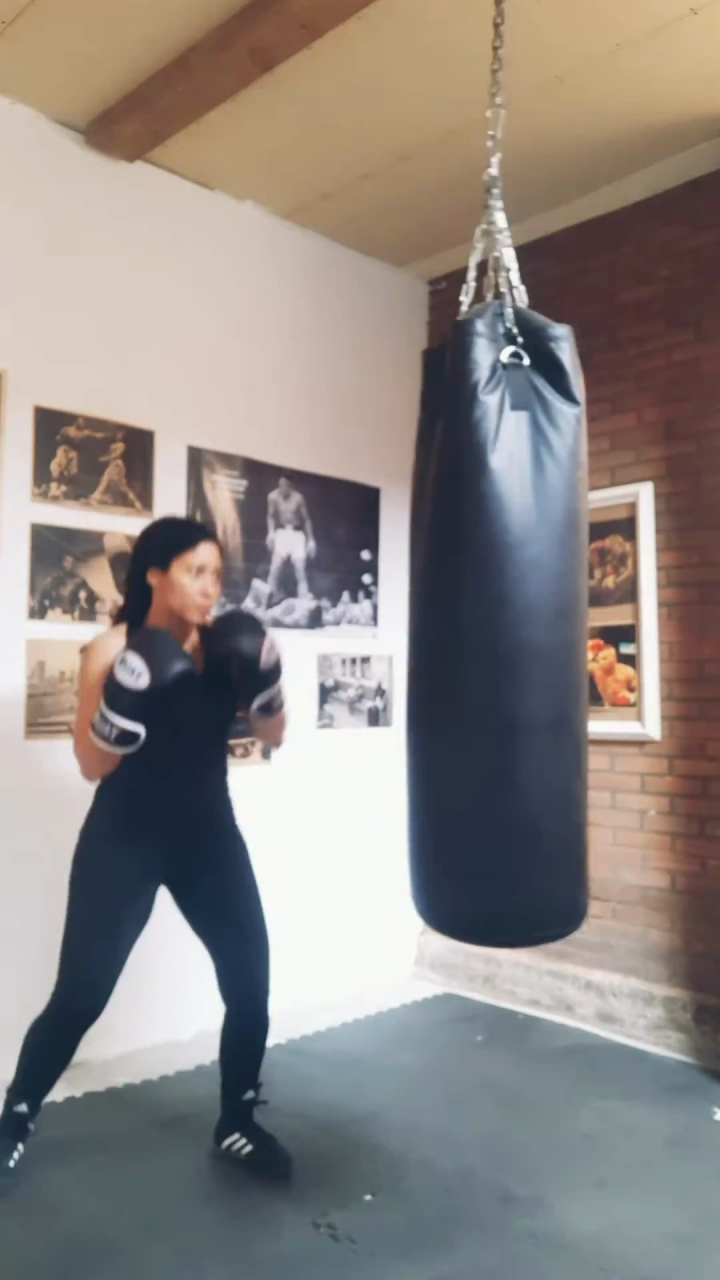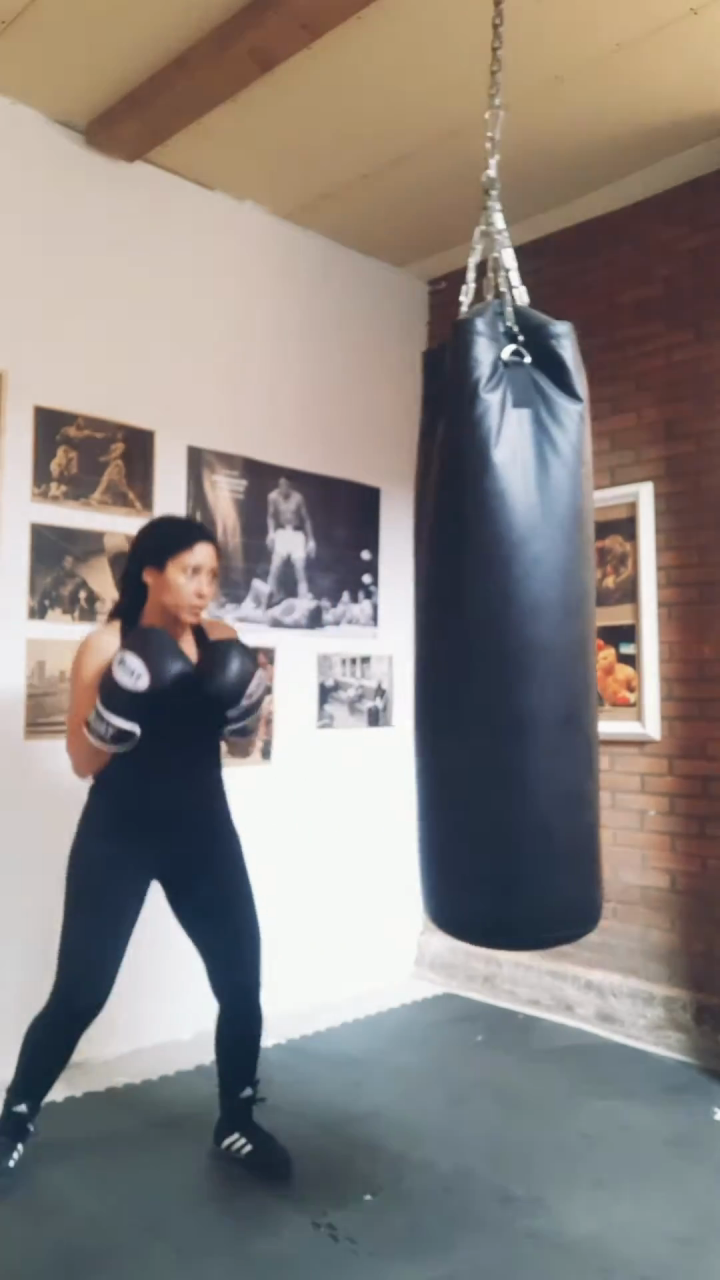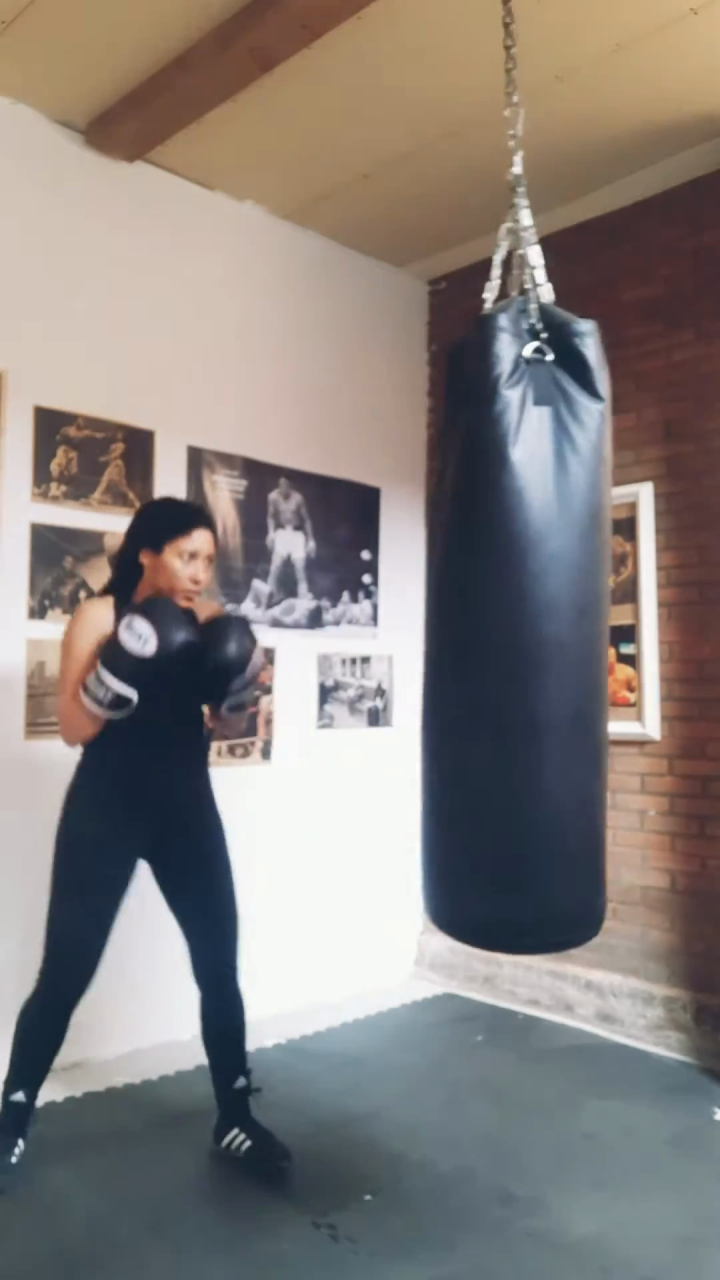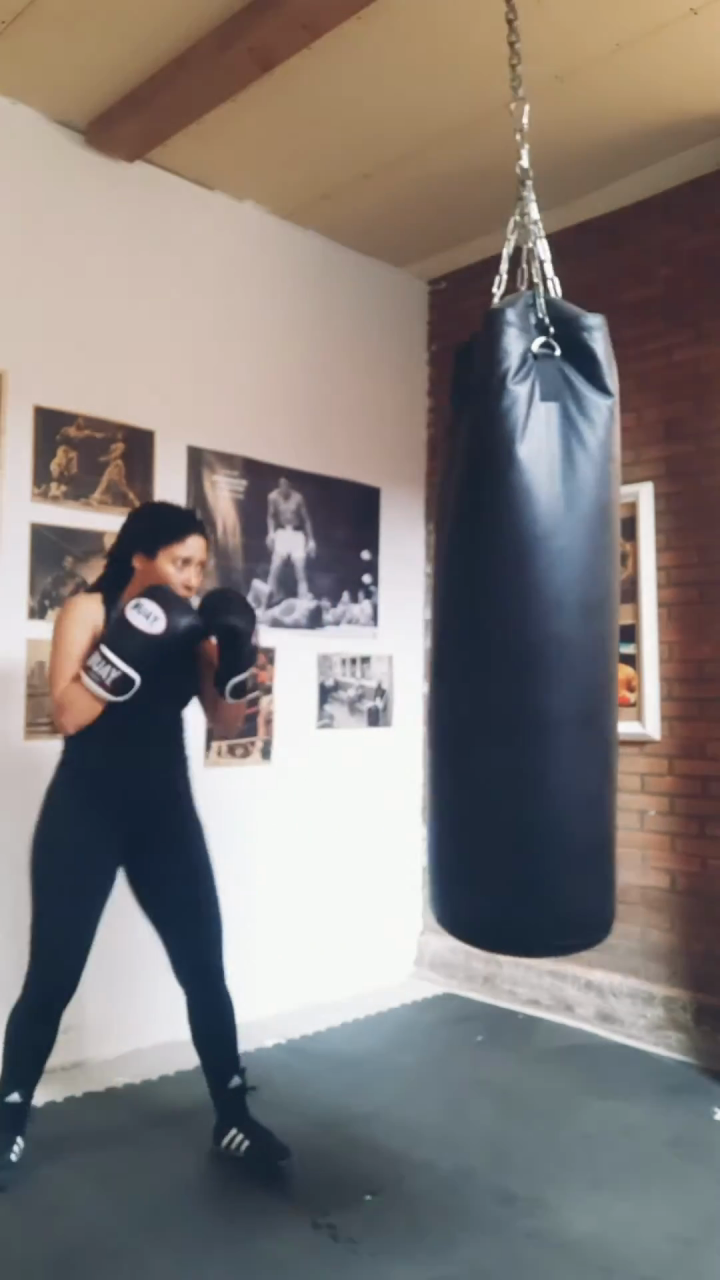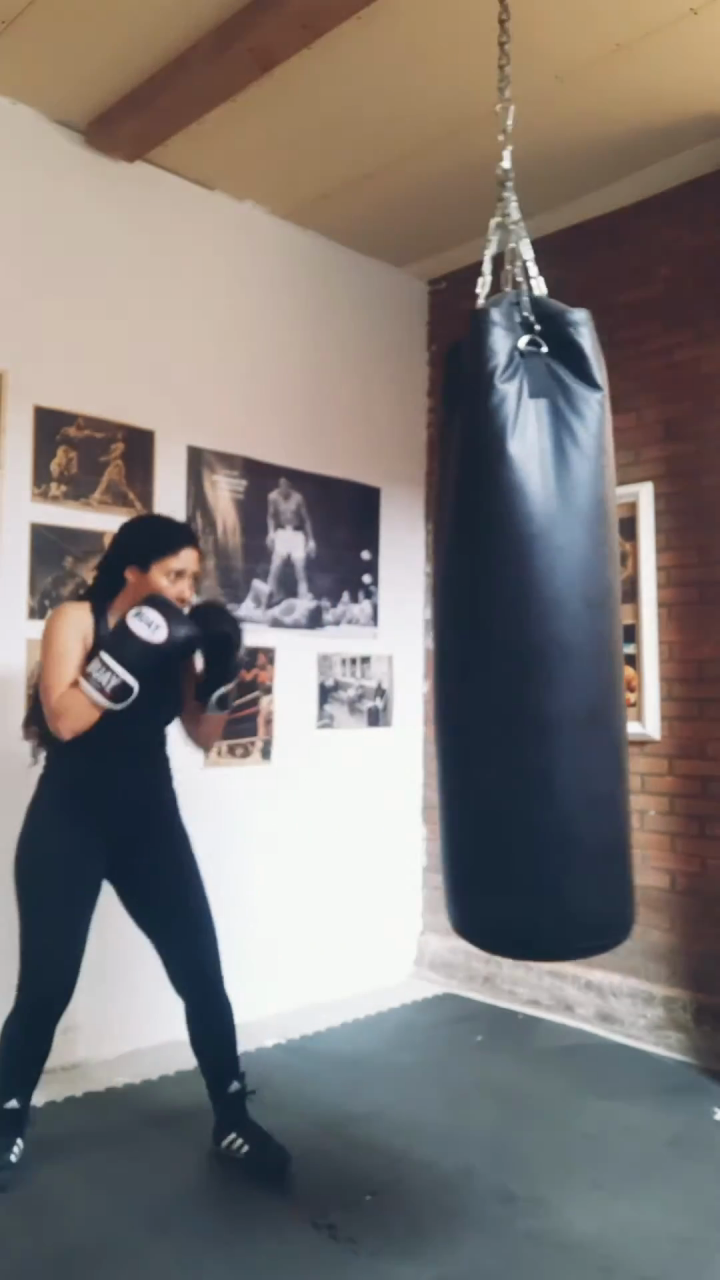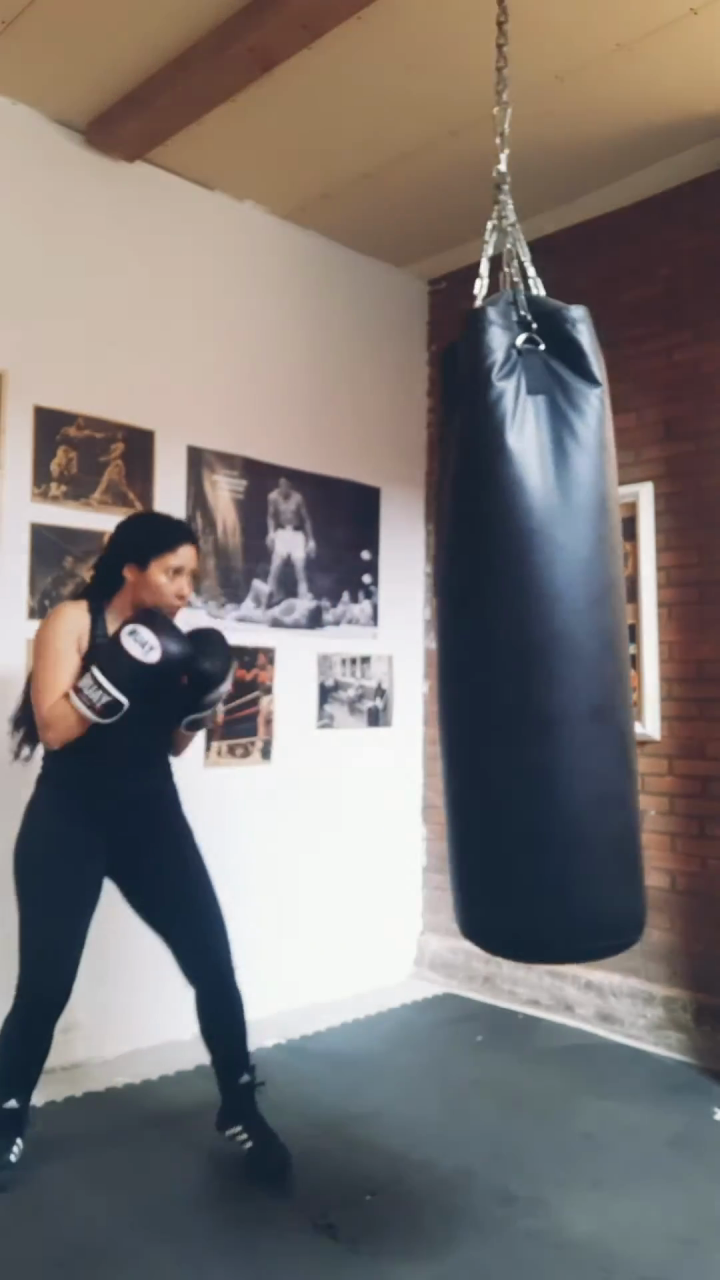
dt=0.1s
person 1, frame 1
left shoulder: (229, 639)
right shoulder: (113, 647)
left elbow: (272, 737)
right elbow: (93, 764)
left wrist: (262, 675)
right wrist: (130, 698)
left hip: (208, 833)
right hip: (124, 836)
left knee: (250, 986)
right knee: (80, 997)
left ankle: (237, 1123)
person 1, frame 2
left shoulder: (222, 642)
right shoulder: (107, 645)
left elbow: (243, 745)
right elbow: (84, 762)
left wrist: (246, 695)
right wrist: (127, 696)
left hip: (203, 830)
right hip: (119, 834)
left knee: (241, 985)
right knee: (78, 996)
left ankle: (237, 1122)
person 1, frame 3
left shoulder: (202, 622)
right shoulder: (101, 616)
left elbow: (222, 717)
right elbow: (75, 729)
left wrist: (239, 667)
right wrist: (127, 661)
left hip: (188, 809)
right hip: (105, 812)
left knee: (220, 970)
right knee: (66, 975)
left ankle: (234, 1117)
person 1, frame 4
left shoulder: (194, 623)
right shoulder: (88, 612)
left elbow: (226, 721)
right elbow: (68, 716)
left wrist: (238, 652)
right wrist: (129, 643)
left hip: (166, 812)
right hip: (84, 814)
left knee: (204, 969)
left ankle: (232, 1117)
person 1, frame 5
left shoulder: (176, 635)
right shoulder: (76, 621)
left elbow: (206, 735)
right elbow: (64, 720)
left wrist: (221, 669)
right wrist: (129, 651)
left hip: (150, 823)
right hip: (67, 826)
left knee: (202, 976)
left ankle: (232, 1121)
person 1, frame 6
left shoulder: (167, 639)
right shoulder: (72, 621)
left elbow: (176, 741)
left wrist: (207, 687)
right wrist: (123, 669)
left hip: (152, 820)
right hip: (67, 825)
left knee: (213, 967)
left ankle: (241, 1112)
